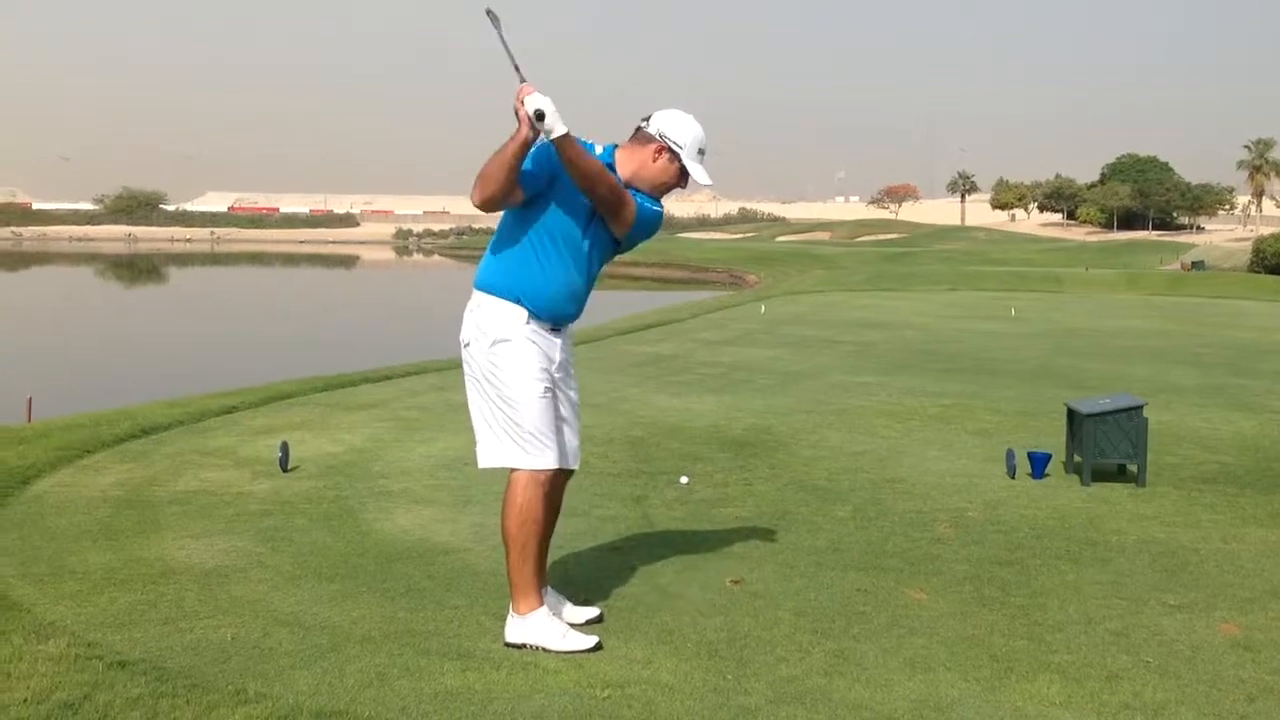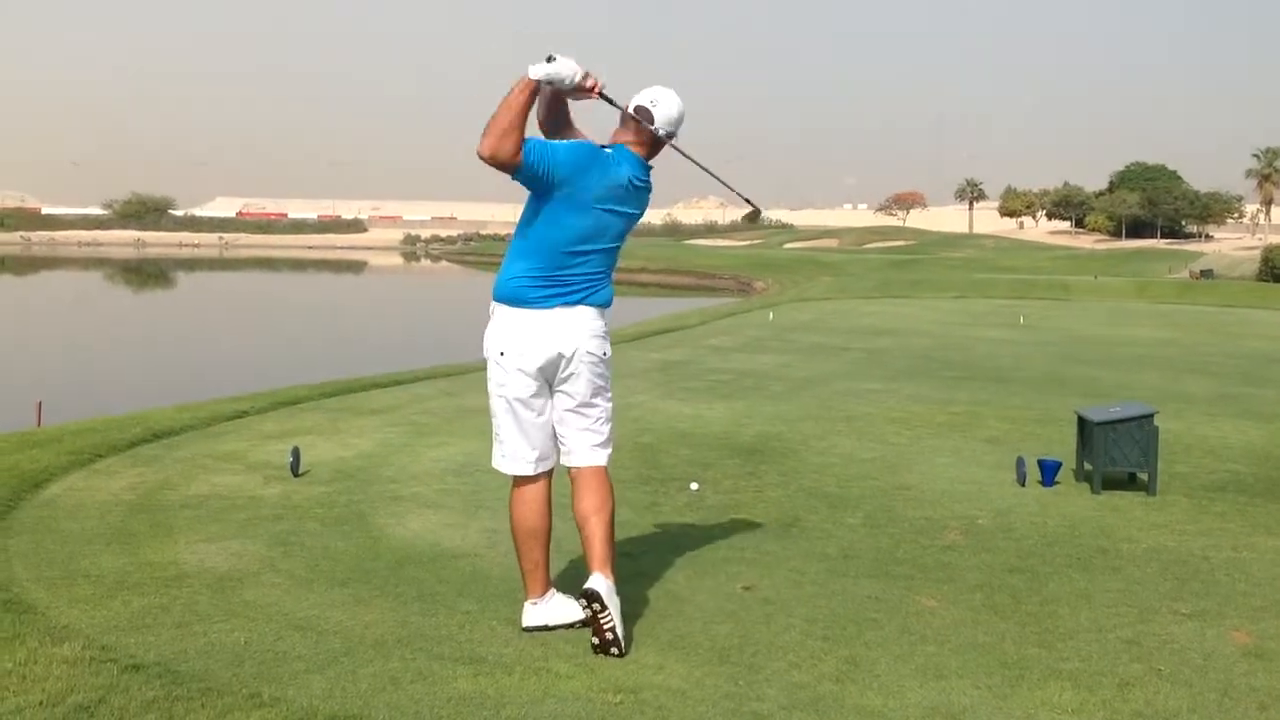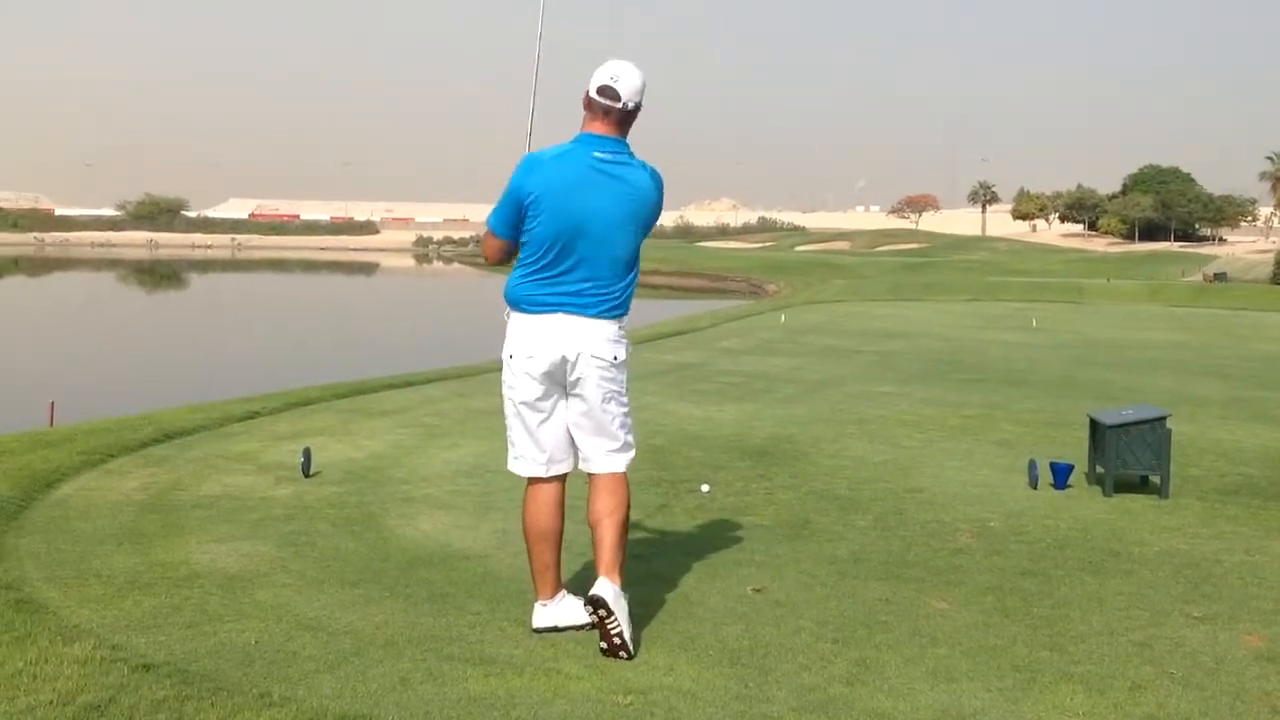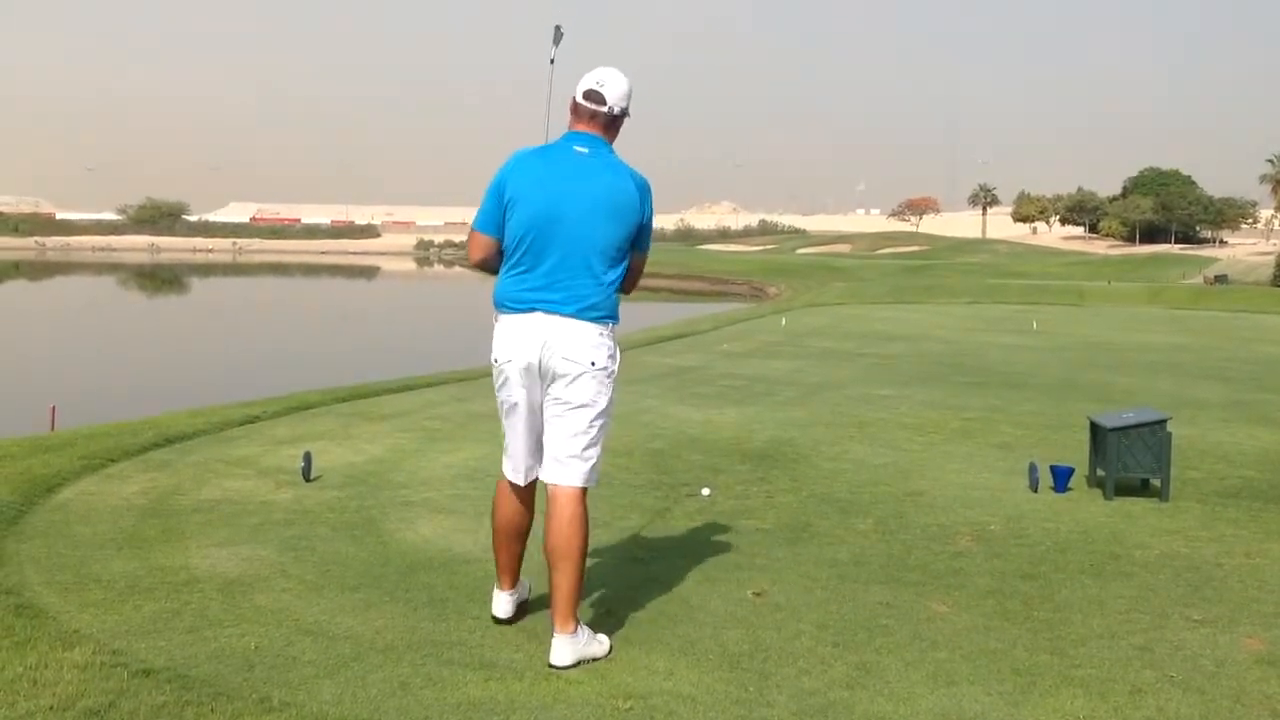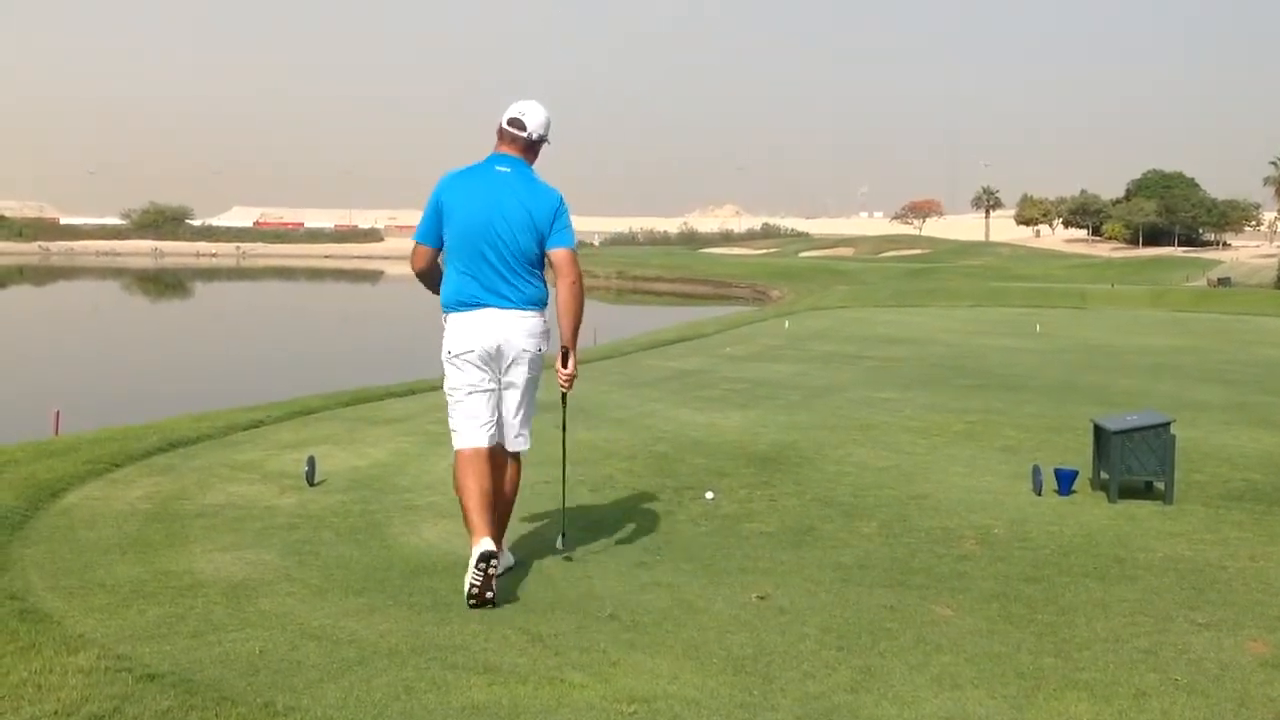
dt=1s
person 1, frame 1
left shoulder: (644, 211)
right shoulder: (551, 153)
left elbow: (601, 195)
right elbow: (484, 197)
left wrist: (561, 133)
right wrist: (526, 133)
left hip: (552, 334)
right hip: (504, 325)
left knee: (558, 466)
right knee: (533, 467)
left ankle: (536, 591)
right ankle: (526, 615)
person 1, frame 2
left shoulder: (579, 163)
right shoulder: (638, 188)
left elbow: (493, 149)
right elbow: (559, 130)
left wrist: (543, 81)
right wrist: (553, 88)
left hip: (518, 331)
right hip: (583, 331)
left knee: (530, 470)
right knee: (589, 462)
left ankle: (538, 600)
right ankle: (601, 580)
person 1, frame 3
left shoulder: (536, 169)
right shoulder: (648, 184)
left elbow: (494, 252)
left hip: (532, 335)
right hip: (599, 338)
left knee: (543, 472)
right knee: (609, 466)
left ankle: (549, 601)
right ankle: (608, 586)
person 1, frame 4
left shoulder: (519, 166)
right shoulder: (633, 186)
left elbow: (479, 254)
left hip: (516, 332)
right hip: (584, 341)
left knee: (518, 473)
right knee: (568, 484)
left ankle: (506, 591)
right ankle: (567, 633)
person 1, frame 5
left shoulder: (451, 186)
right shoulder: (547, 198)
left elbow: (421, 263)
right elbow: (568, 278)
right wrist: (569, 349)
left hip: (467, 328)
right hip: (524, 328)
left knee: (472, 446)
right knee: (509, 445)
left ankle: (481, 543)
right ankle: (496, 546)
